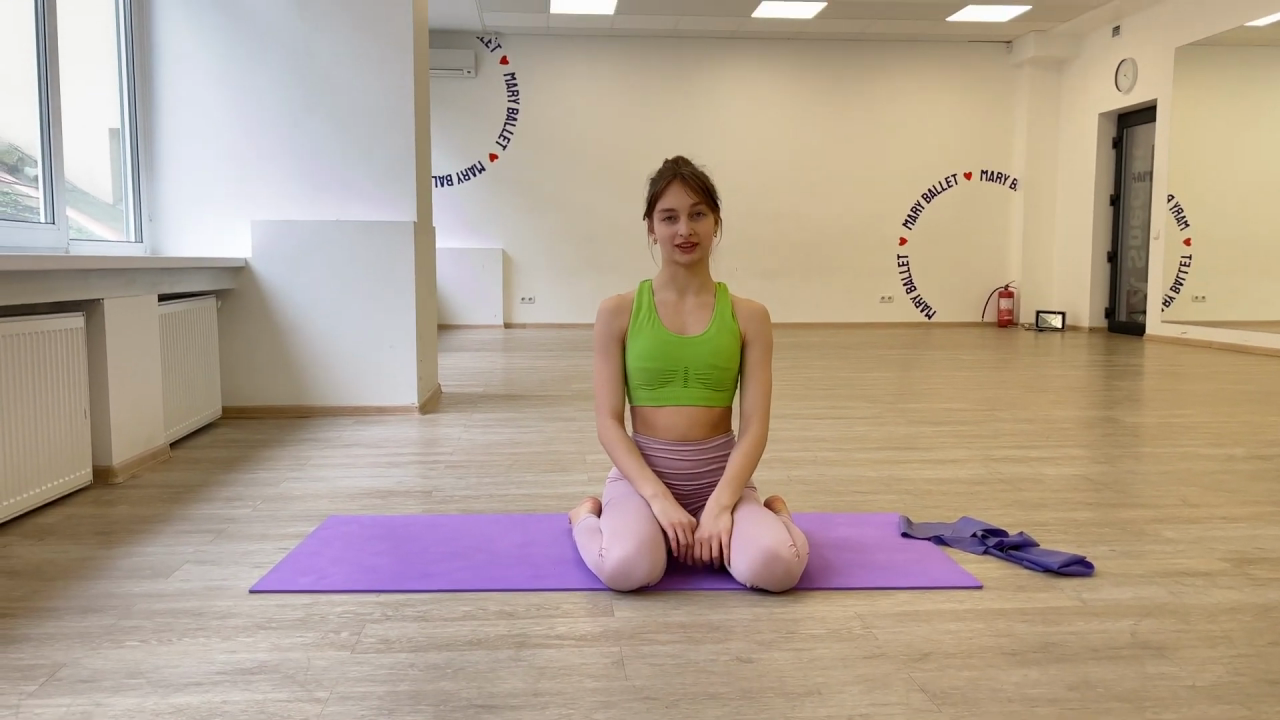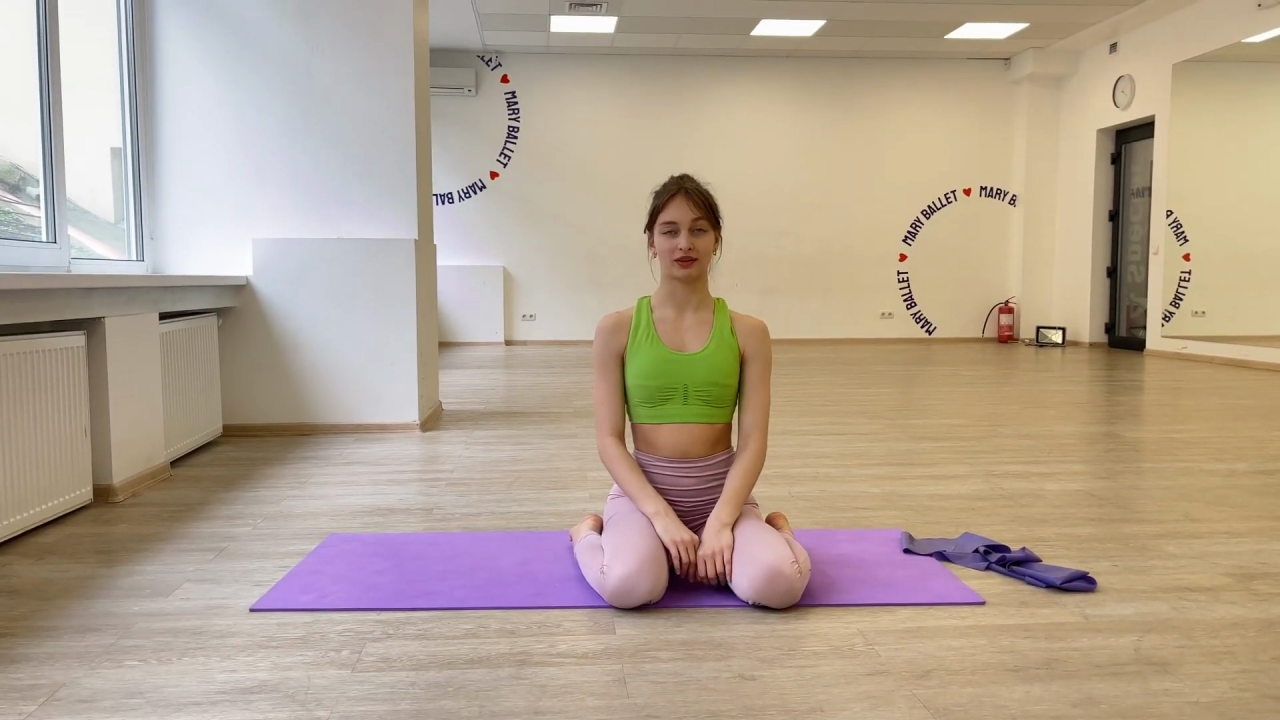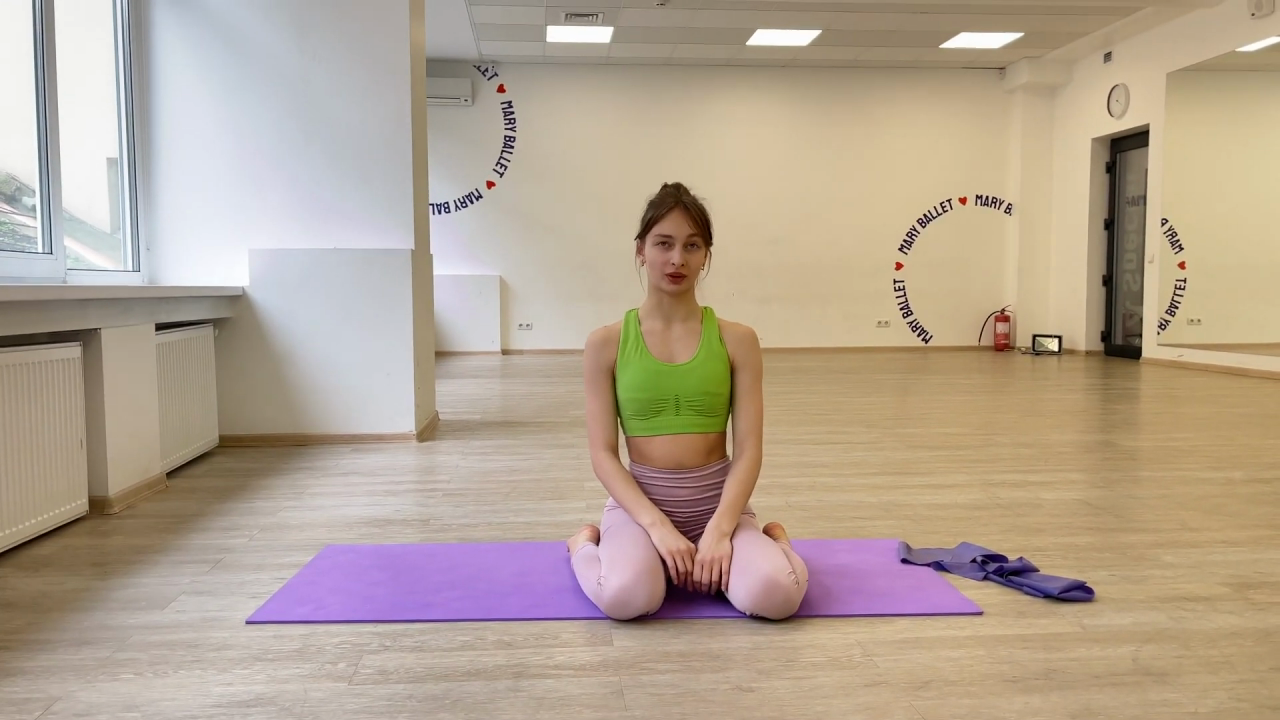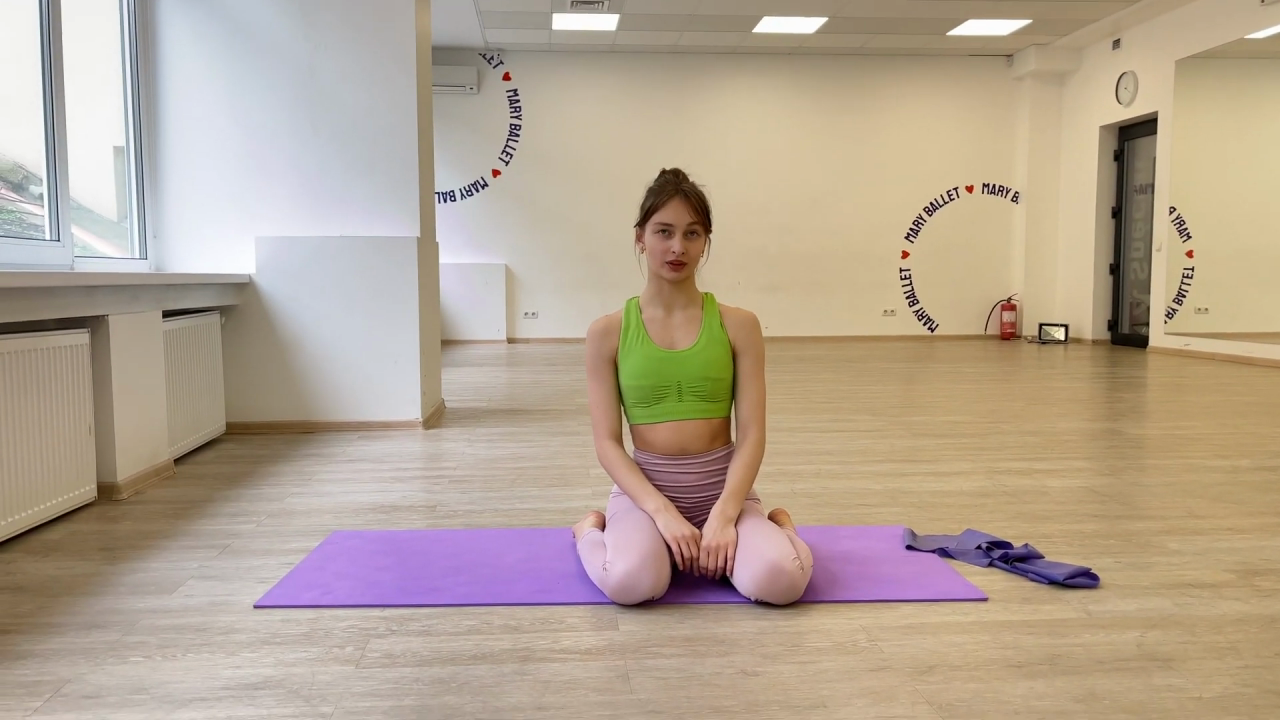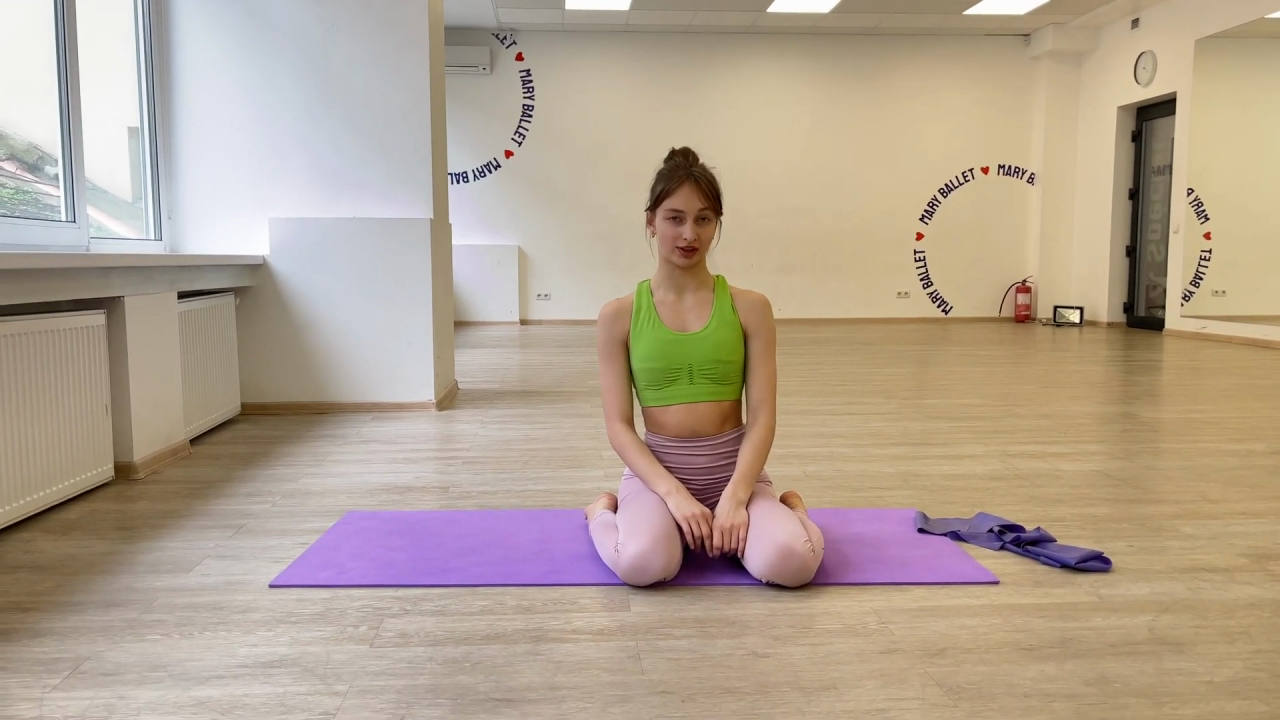
dt=0.5s
person 1, frame 1
left shoulder: (749, 316)
right shoulder: (617, 312)
left elbow: (754, 426)
right elbow: (609, 422)
left wrist: (719, 504)
right wrist: (660, 499)
left hip: (719, 474)
right hip: (641, 472)
left knee: (774, 567)
right knee: (626, 569)
left ankle: (772, 513)
right ankle: (588, 516)
person 1, frame 2
left shoulder: (748, 332)
right shoulder: (617, 329)
left elbow: (753, 443)
right elbow: (609, 440)
left wrist: (720, 521)
right wrist: (662, 515)
left hip: (721, 490)
right hip: (643, 489)
left knee: (777, 584)
right knee: (629, 585)
left ankle: (774, 530)
right ankle: (589, 533)
person 1, frame 3
left shoulder: (737, 340)
right shoulder: (606, 343)
left elbow: (748, 450)
right elbow: (603, 454)
left wrist: (719, 530)
right wrist: (658, 525)
left hip: (717, 500)
right hip: (639, 500)
left knee: (774, 595)
right knee: (625, 597)
left ankle: (771, 540)
right ankle: (586, 544)
person 1, frame 4
left shoulder: (739, 325)
right shoulder: (607, 332)
left elbow: (752, 435)
right elbow: (607, 442)
left wrist: (723, 514)
right wrist: (663, 512)
left hip: (721, 485)
right hip: (645, 486)
left knee: (778, 579)
right knee: (631, 582)
left ankle: (776, 525)
right ankle: (592, 530)
person 1, frame 5
left shoulder: (750, 308)
right shoulder: (619, 315)
left elbow: (762, 417)
right elbow: (618, 425)
left wrist: (735, 496)
right wrist: (672, 492)
left hip: (733, 468)
right hip: (656, 468)
left knee: (789, 562)
right knee: (643, 563)
left ankle: (787, 508)
right ankle: (605, 512)
